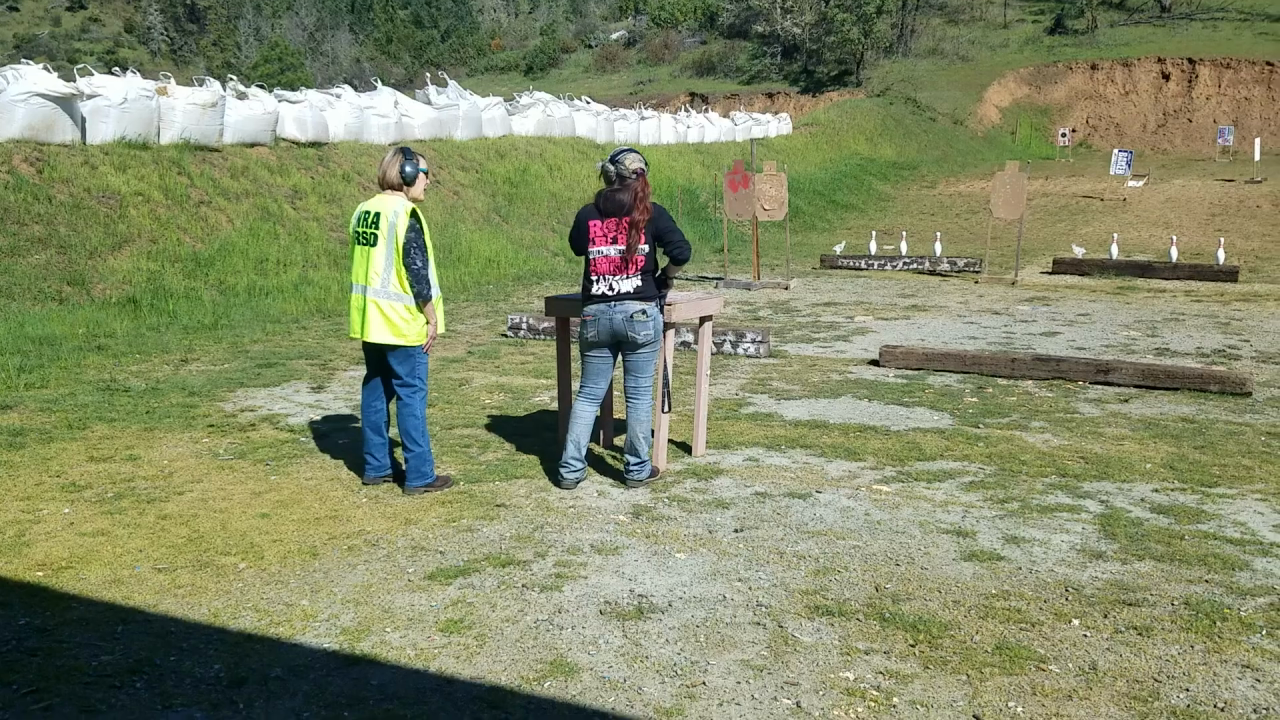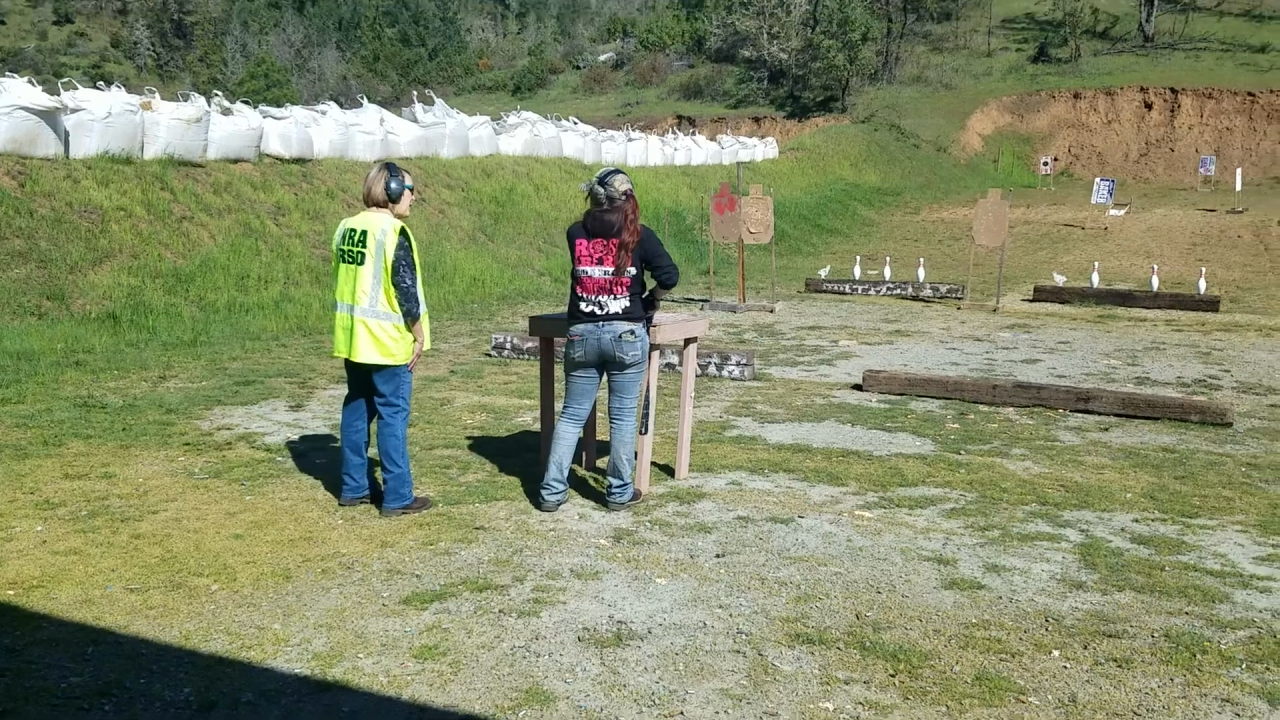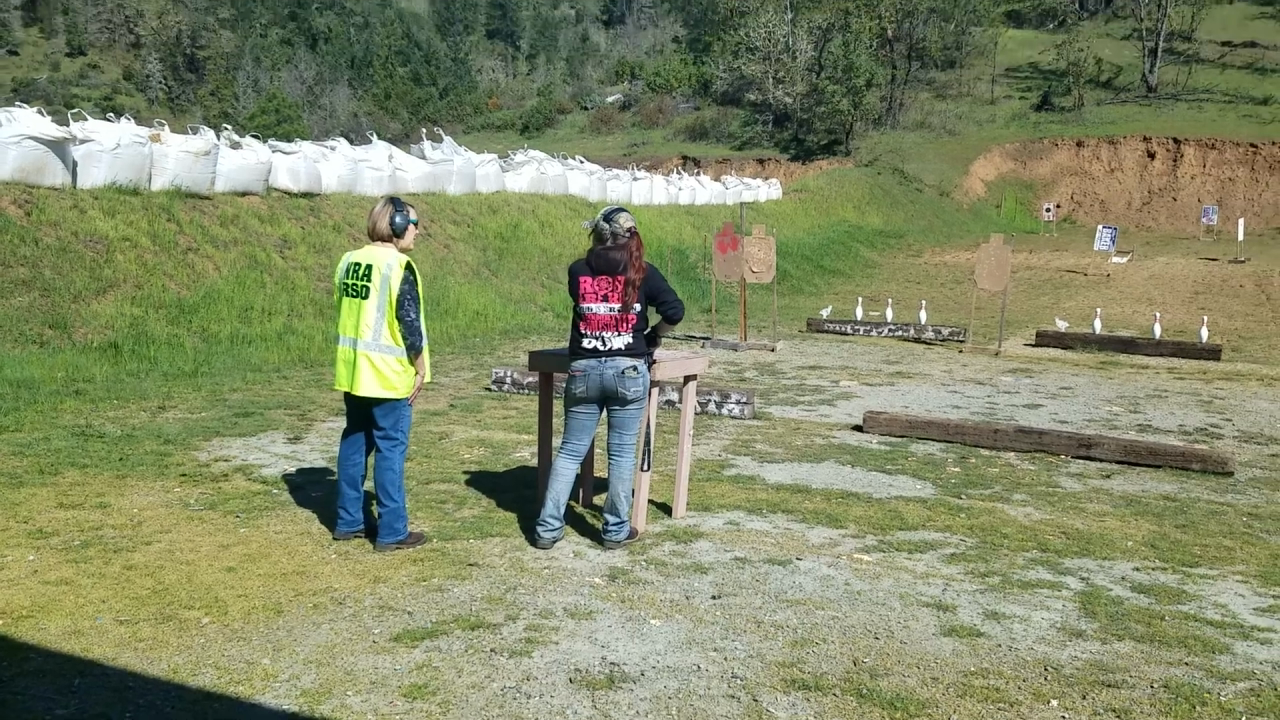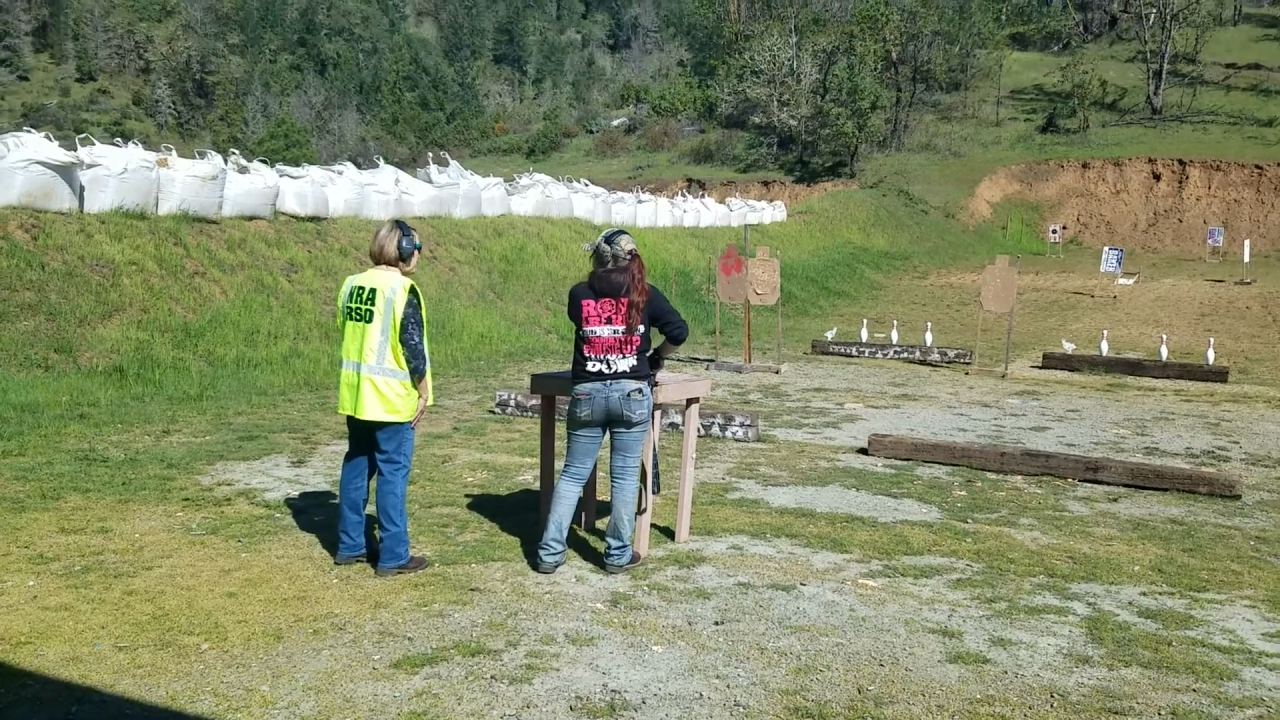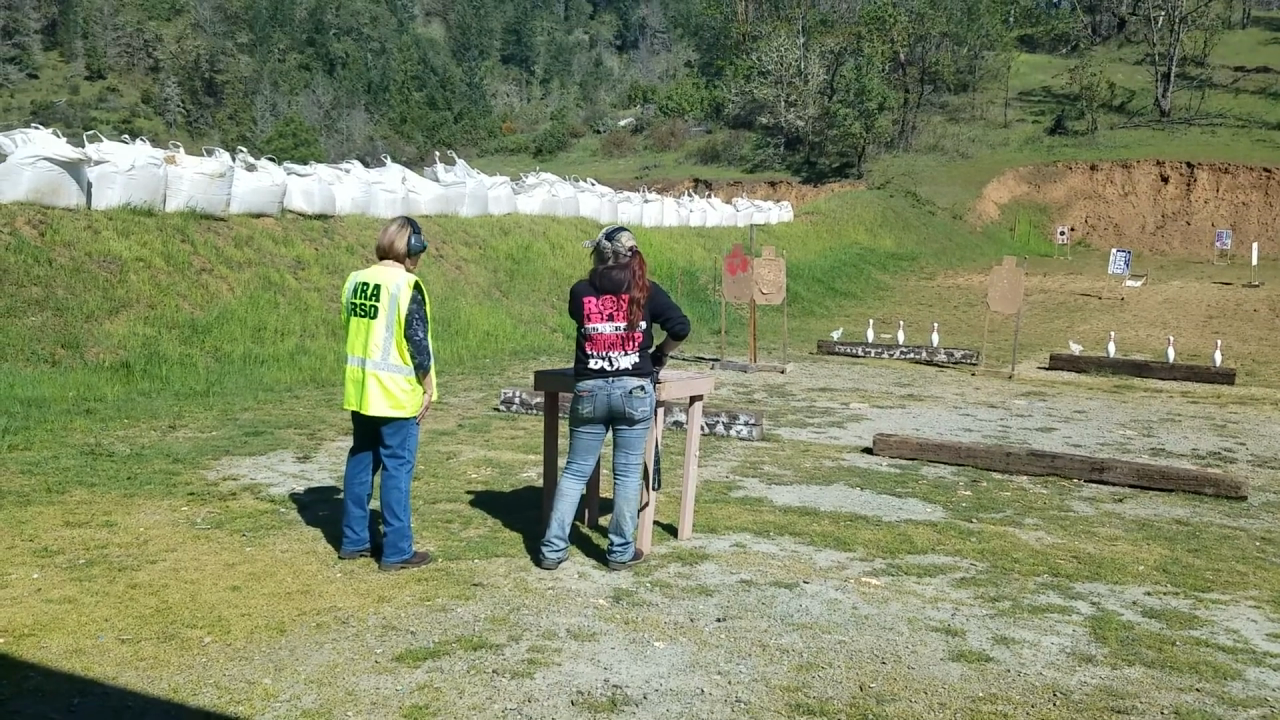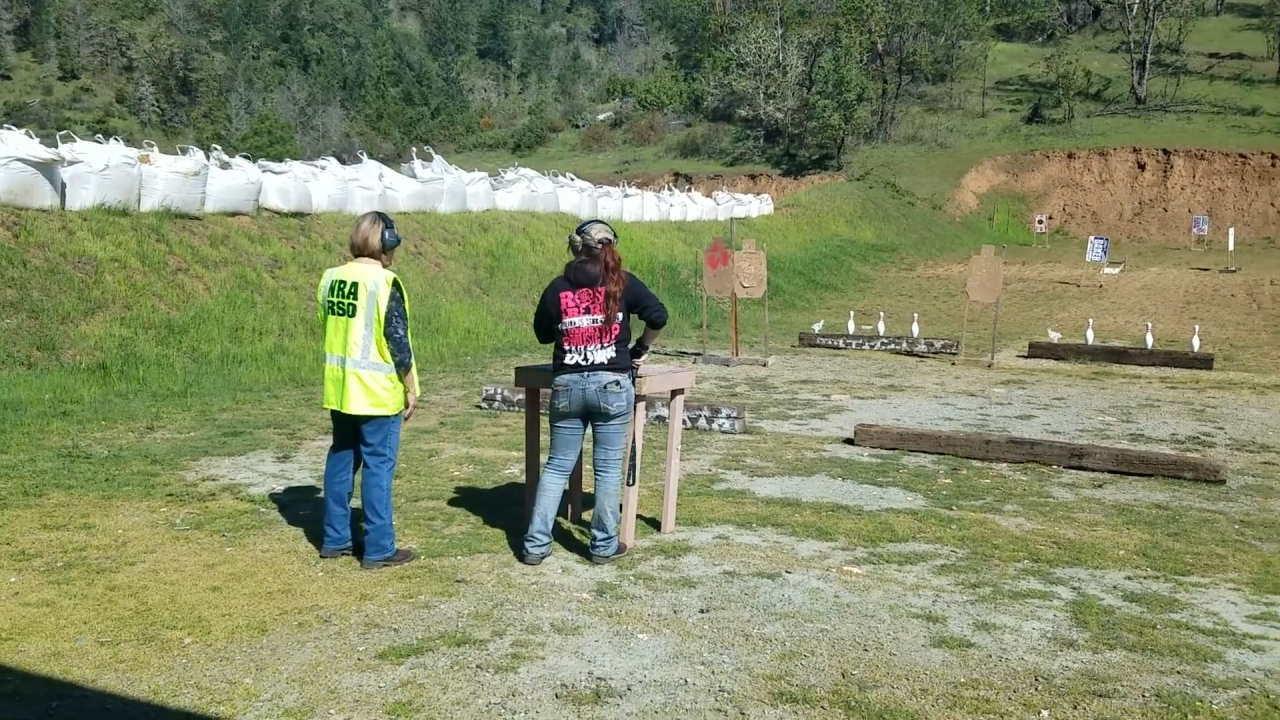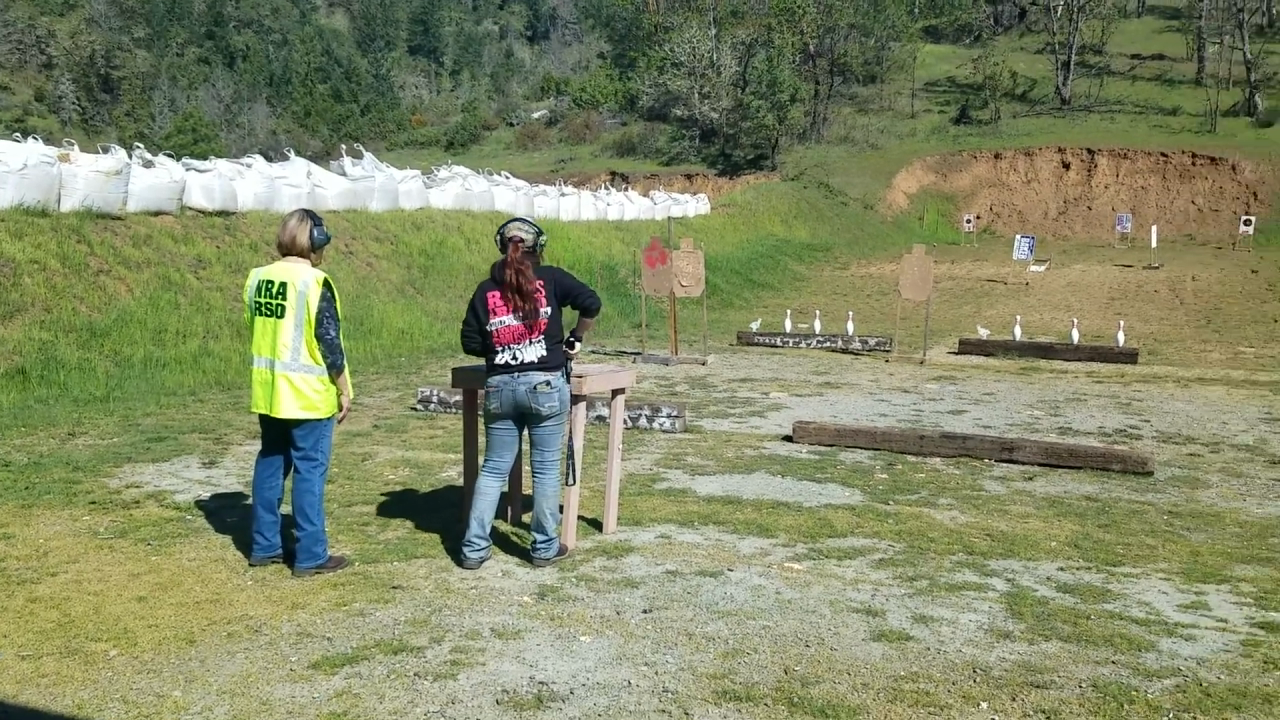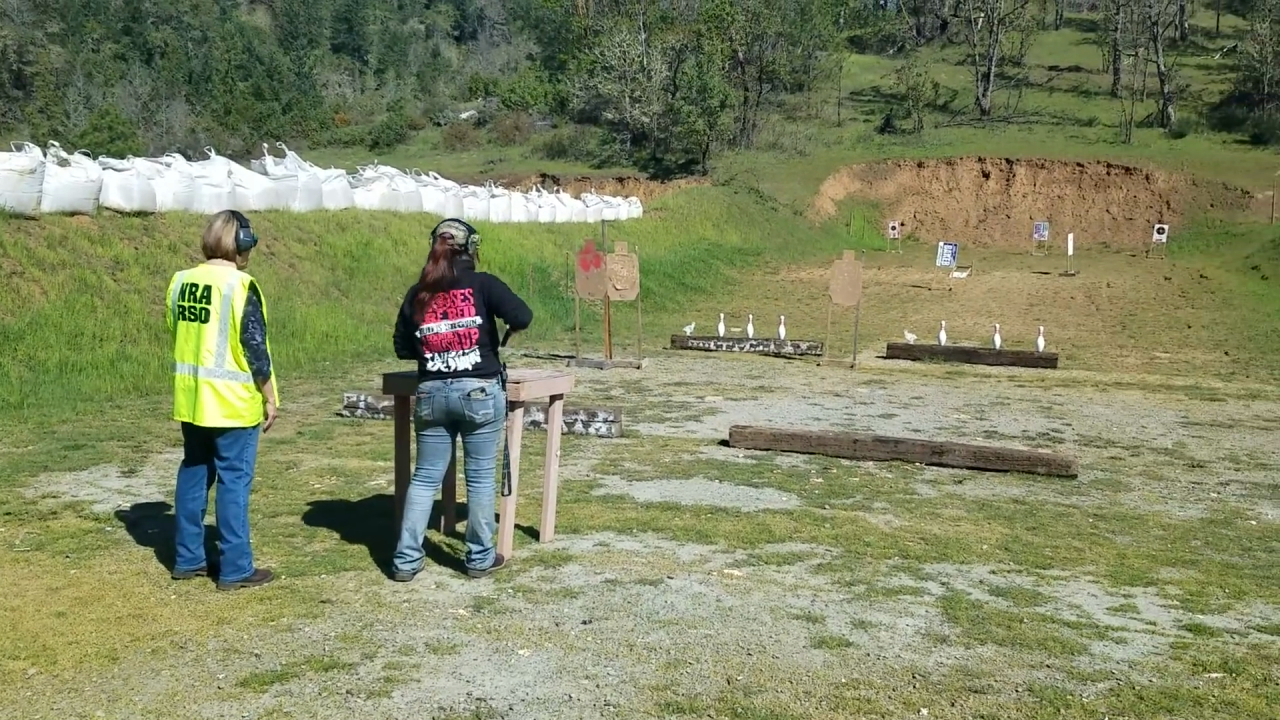
dt=0.3s
person 1, frame 1
left shoulder: (363, 212)
right shoulder: (406, 213)
right elbow: (418, 272)
right wrist: (431, 318)
left hip: (370, 320)
right hip: (402, 322)
left knee: (376, 390)
right knee: (411, 394)
left ankle: (375, 466)
right ankle: (419, 475)
person 1, frame 2
left shoulder: (346, 228)
right shoulder: (394, 232)
left elbow: (344, 280)
right elbow: (406, 290)
right wrist: (418, 336)
left hip: (353, 337)
right hip: (387, 340)
left knee: (356, 409)
right knee: (392, 414)
left ankle: (353, 487)
right ankle: (397, 497)
person 1, frame 3
left shoulder: (349, 261)
right shoulder: (399, 266)
left elbow: (345, 311)
right elbow: (410, 324)
right wrist: (420, 369)
left hip: (353, 371)
right hip: (389, 374)
left knee: (355, 442)
right knee: (390, 449)
left ankle: (348, 521)
right ankle: (392, 531)
person 1, frame 4
left shoulder: (352, 285)
right shoulder: (403, 289)
left elbow: (347, 335)
right elbow: (413, 348)
right wrist: (423, 392)
left hip: (356, 395)
right hip: (392, 398)
left knee: (356, 466)
right knee: (392, 472)
left ankle: (349, 545)
right ankle: (393, 556)
person 1, frame 5
left shoulder: (355, 281)
right shoulder: (407, 285)
right elbow: (418, 343)
right wrist: (428, 389)
left hip: (361, 390)
right hip: (397, 393)
left knee: (360, 461)
right knee: (397, 468)
left ankle: (353, 540)
right ankle: (397, 551)
person 1, frame 6
left shoulder: (331, 279)
right shoulder: (384, 282)
right elbow: (398, 342)
right wrist: (410, 388)
left hip: (340, 389)
right hip: (377, 392)
left knee: (341, 459)
right knee: (378, 466)
left ankle: (335, 538)
right ankle: (379, 548)
person 1, frame 7
left shoulder: (257, 278)
right shoulder: (315, 282)
left elbow: (256, 331)
right elbow: (330, 342)
right wrist: (343, 390)
left hip: (268, 392)
right hip: (308, 395)
left knee: (270, 465)
right knee: (309, 471)
left ankle: (264, 546)
right ankle: (310, 556)
person 1, frame 8
left shoulder: (180, 281)
right shoulder: (241, 286)
left elbow: (178, 337)
right elbow: (255, 349)
right wrist: (269, 398)
left hip: (192, 400)
right hip: (233, 402)
left knee: (193, 474)
right knee: (234, 481)
left ankle: (188, 559)
right ankle: (235, 569)
person 2, frame 1
left shoulder: (587, 215)
right shoulder: (651, 213)
left elbow: (576, 247)
right elbow: (681, 252)
right wrist: (664, 278)
left hip: (595, 315)
right hip: (640, 314)
left knee: (589, 394)
right knee: (639, 394)
left ankle: (570, 469)
right ankle: (637, 469)
person 2, frame 2
left shoulder: (576, 234)
right shoulder: (639, 235)
right elbow: (669, 276)
right wrist: (651, 300)
left hip: (582, 334)
right hip: (626, 334)
left knee: (572, 415)
right knee: (623, 416)
left ankle: (552, 491)
right ankle: (620, 492)
person 2, frame 3
left shoulder: (578, 271)
right shoulder: (642, 272)
right elbow: (674, 311)
right wrist: (653, 337)
left hip: (584, 371)
right hip: (628, 370)
left knee: (570, 451)
right knee: (622, 453)
left ankle: (547, 528)
right ankle: (616, 530)
person 2, frame 4
left shoulder: (579, 294)
right shoulder: (645, 294)
right elbow: (678, 331)
right wrist: (656, 358)
left hip: (587, 394)
right hip: (632, 393)
left knee: (573, 474)
right knee: (625, 476)
left ankle: (550, 553)
right ankle: (618, 555)
person 2, frame 5
left shoulder: (581, 291)
right shoulder: (646, 291)
right elbow: (680, 327)
right wrist: (659, 354)
left hip: (590, 391)
right hip: (635, 390)
left knee: (575, 470)
right knee: (628, 473)
left ankle: (552, 548)
right ankle: (621, 551)
person 2, frame 6
left shoulder: (557, 287)
right shoulder: (622, 283)
left elbow: (542, 333)
right elbow: (658, 316)
right wrist: (640, 347)
left hip: (567, 386)
right hip: (612, 385)
left knee: (557, 466)
right knee: (608, 468)
left ankle: (536, 544)
right ankle: (604, 545)
person 2, frame 7
left shoulder: (486, 289)
right shoulder: (550, 278)
left elbow: (470, 342)
right elbow: (591, 302)
right wrist: (576, 338)
left hip: (500, 387)
right hip: (545, 384)
left knee: (493, 468)
right knee: (546, 469)
left ankle: (473, 548)
right ankle: (544, 547)
person 2, frame 8
left shoulder: (417, 294)
right shoulder: (481, 284)
left elbow: (403, 347)
right elbow: (522, 315)
right wrist: (508, 332)
left hip: (432, 393)
right hip: (480, 391)
left knee: (425, 477)
right knee: (480, 477)
left ankle: (406, 560)
right ankle: (480, 558)
